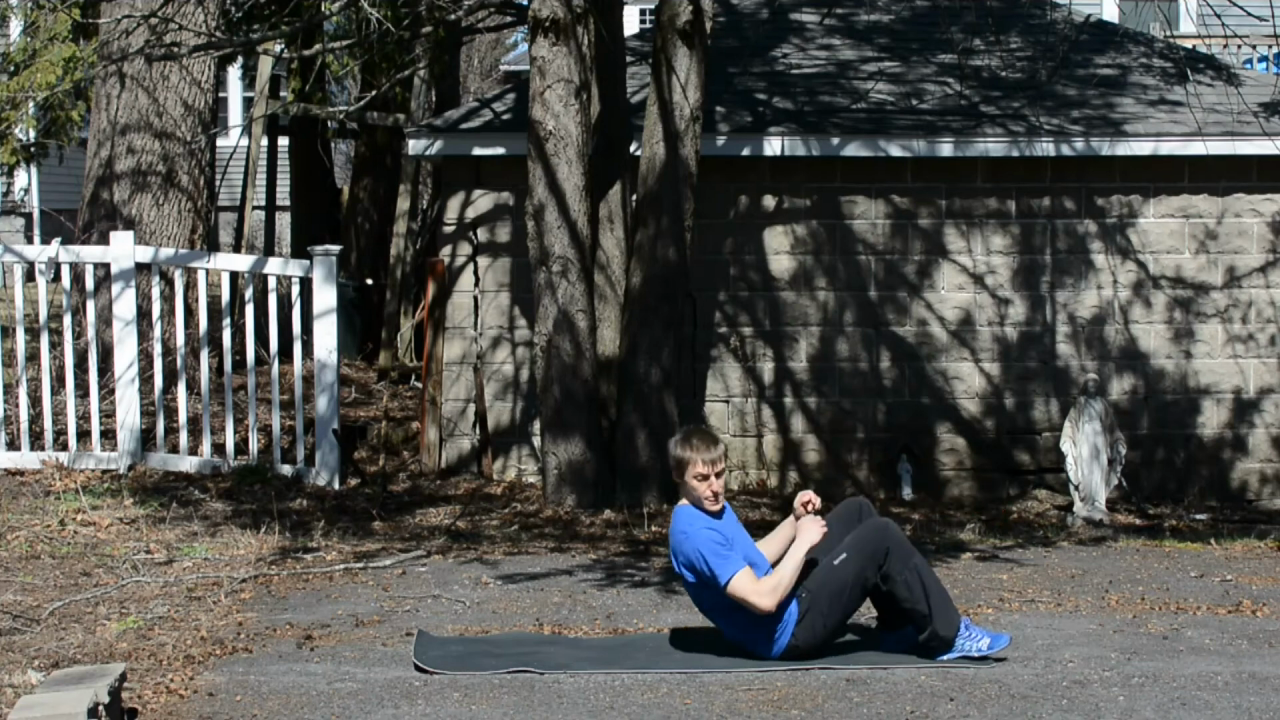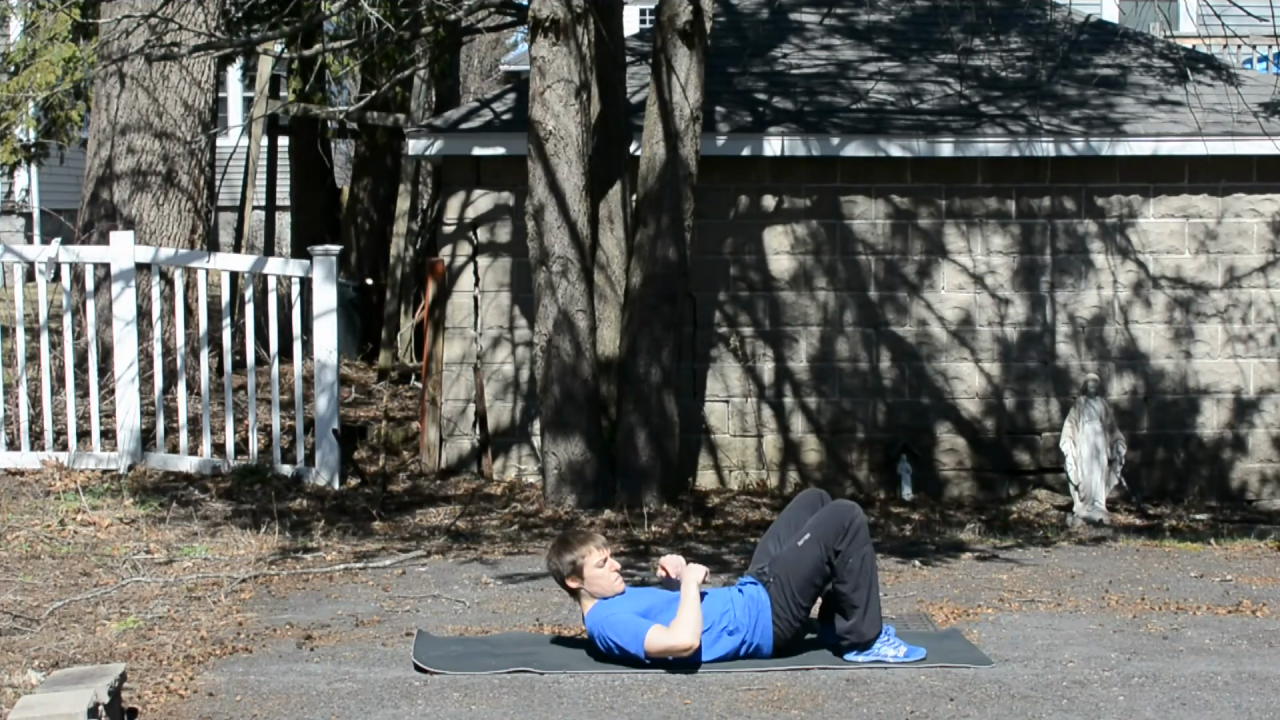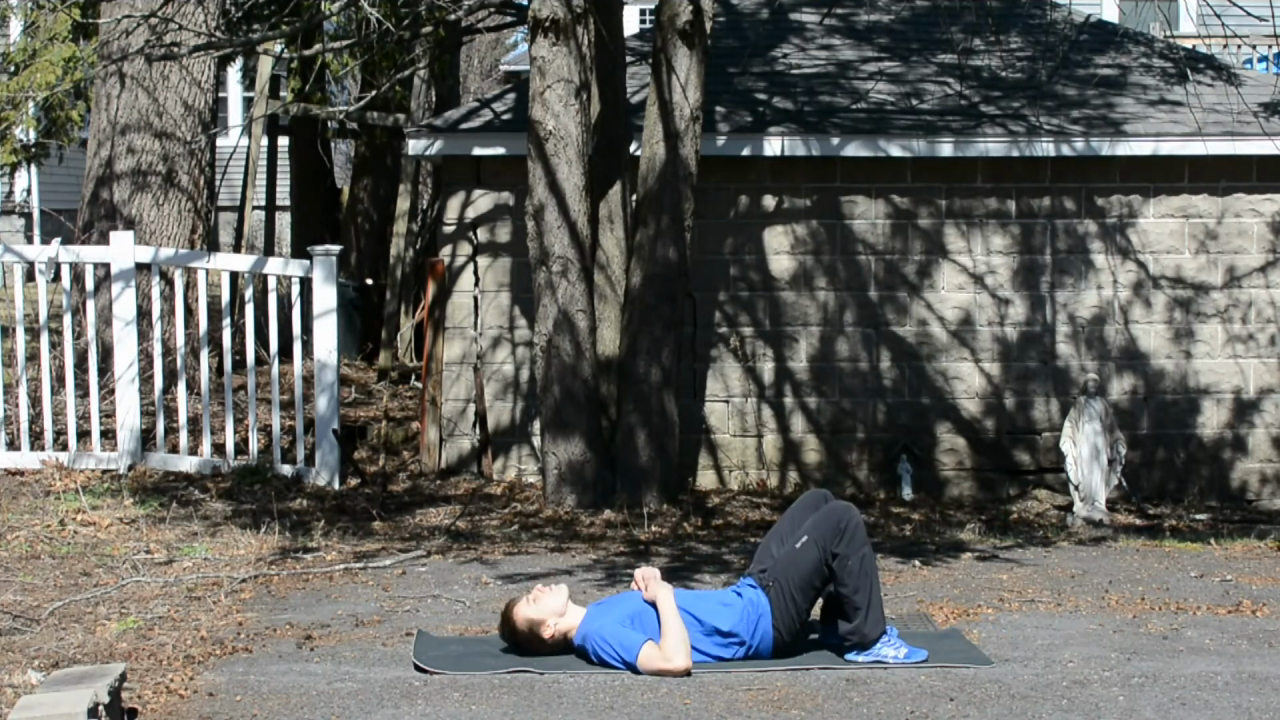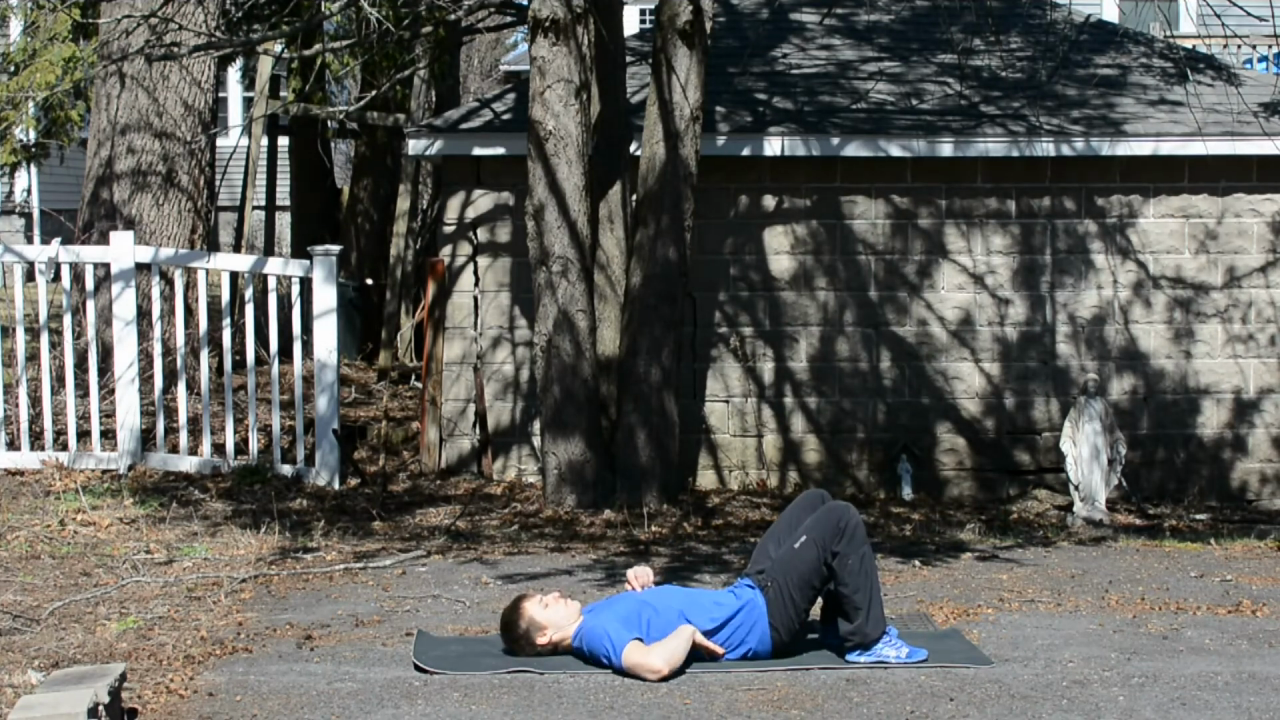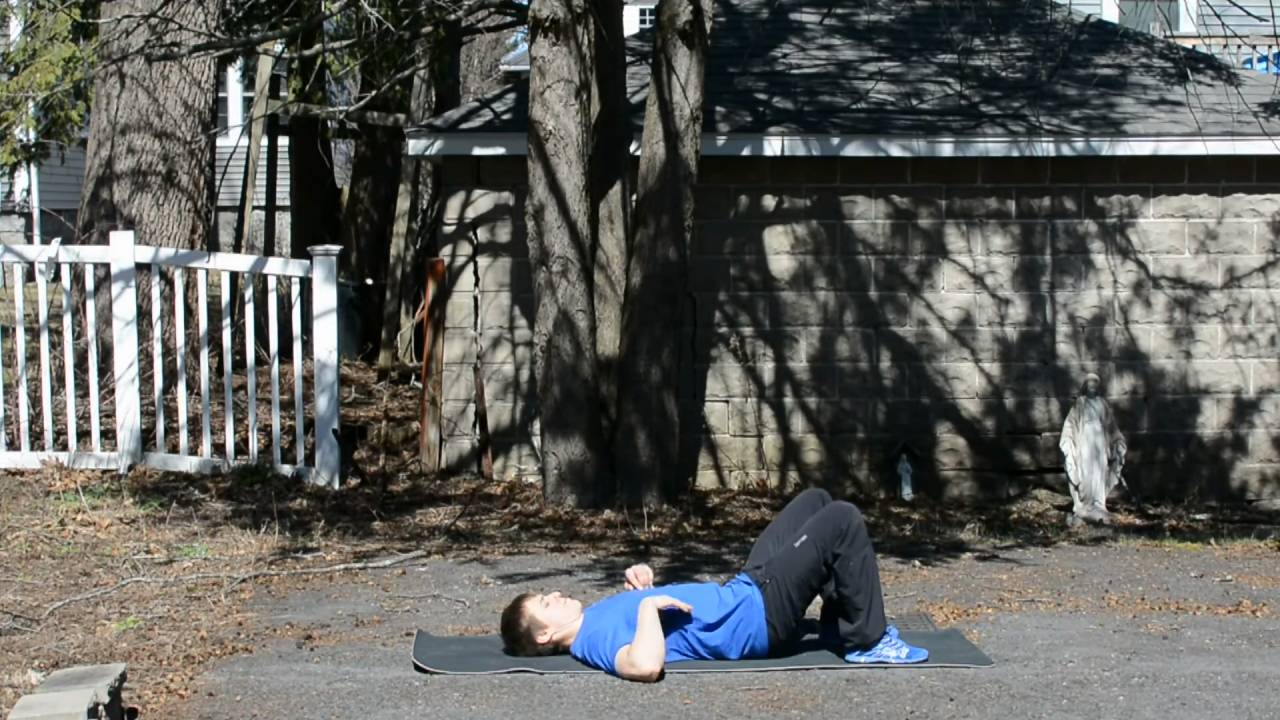
dt=1s
person 1, frame 1
left shoulder: (713, 507)
right shoulder: (693, 534)
right elbow: (764, 598)
left wrist: (794, 519)
right wrist: (803, 542)
left hip: (783, 607)
right hip: (786, 632)
left knee: (856, 510)
right knee: (882, 535)
left ankle: (900, 630)
right ankle: (944, 638)
person 1, frame 2
left shoulder: (615, 601)
right shoulder: (607, 622)
right elbow: (684, 641)
left wrist: (669, 580)
right wrist: (688, 582)
left hip: (750, 594)
right hip: (765, 618)
left knee: (816, 501)
right knee: (845, 517)
left ankle: (838, 625)
right ankle: (863, 639)
person 1, frame 3
left shoulder: (598, 616)
right shoulder: (598, 635)
right elbow: (676, 661)
left wrist: (646, 584)
right wrist: (662, 596)
left hip: (749, 594)
right hip: (765, 620)
left knee: (820, 501)
right knee: (842, 518)
left ankle: (841, 627)
right ankle: (867, 640)
person 1, frame 4
left shoulder: (595, 616)
right shoulder: (595, 634)
right elbow: (654, 664)
left wrist: (642, 584)
right wrist: (690, 632)
left hip: (747, 594)
right hip: (763, 620)
left knee: (817, 500)
right knee: (841, 520)
left ankle: (840, 627)
right ankle: (867, 641)
person 1, frame 5
left shoulder: (594, 619)
right shoulder: (595, 640)
right elbow: (645, 666)
left wrist: (640, 586)
right wrist: (649, 604)
left hip: (743, 591)
right hip: (759, 616)
left knee: (816, 501)
right knee: (843, 520)
left ankle: (840, 626)
right ankle: (867, 641)
